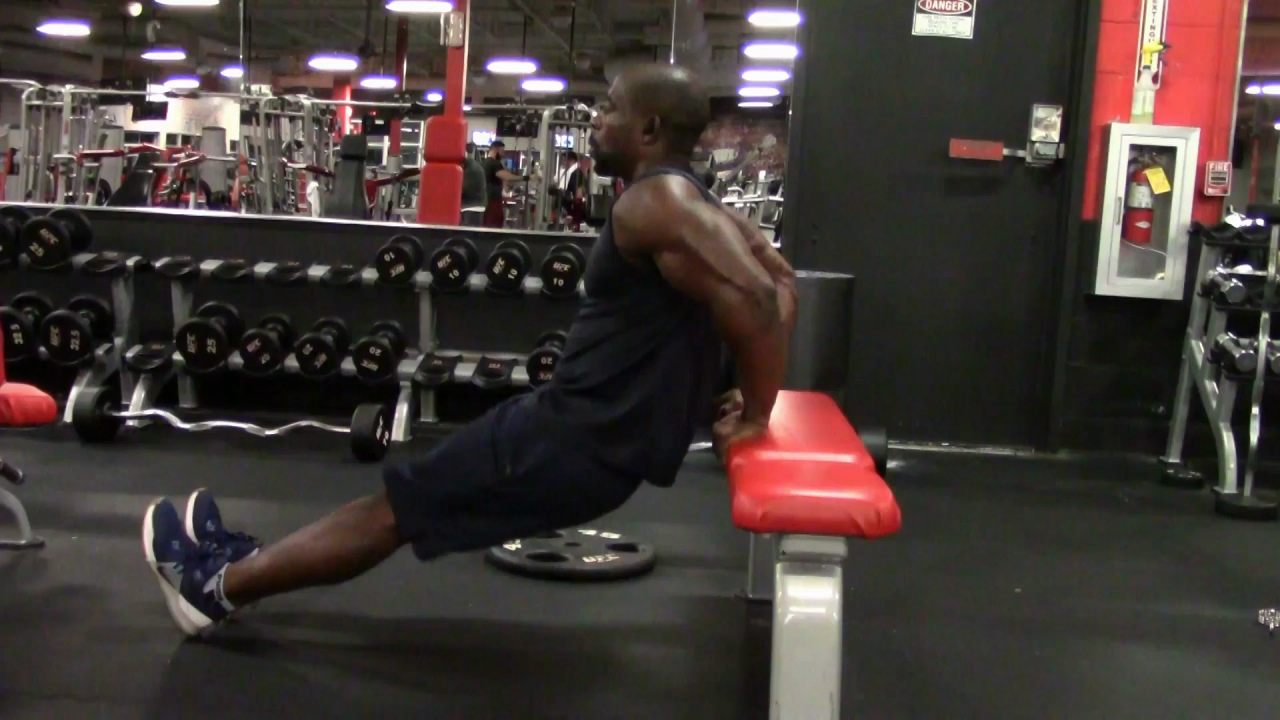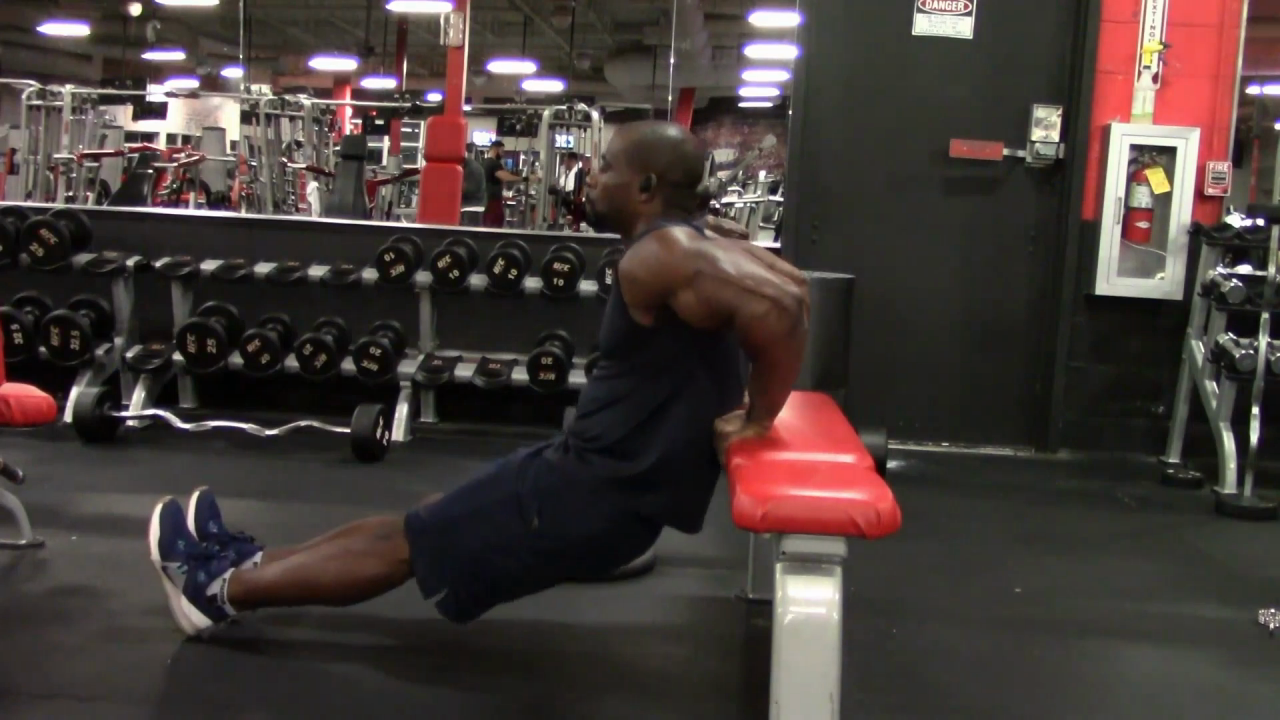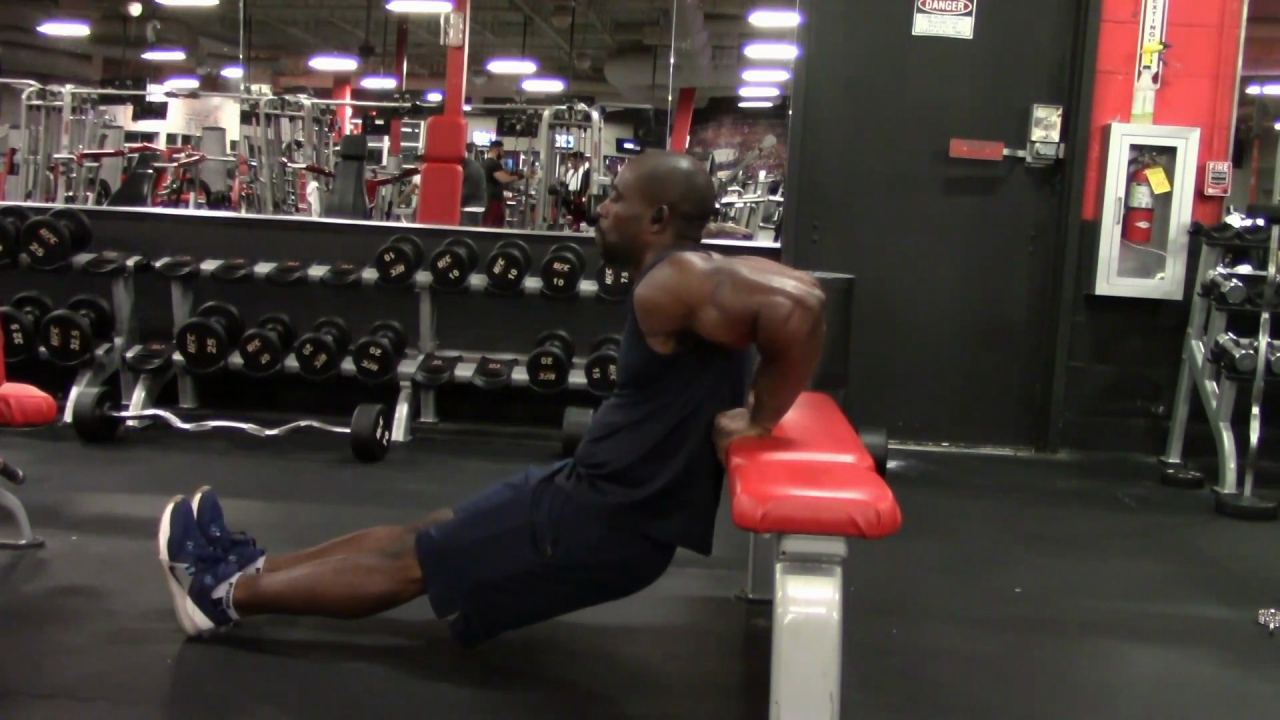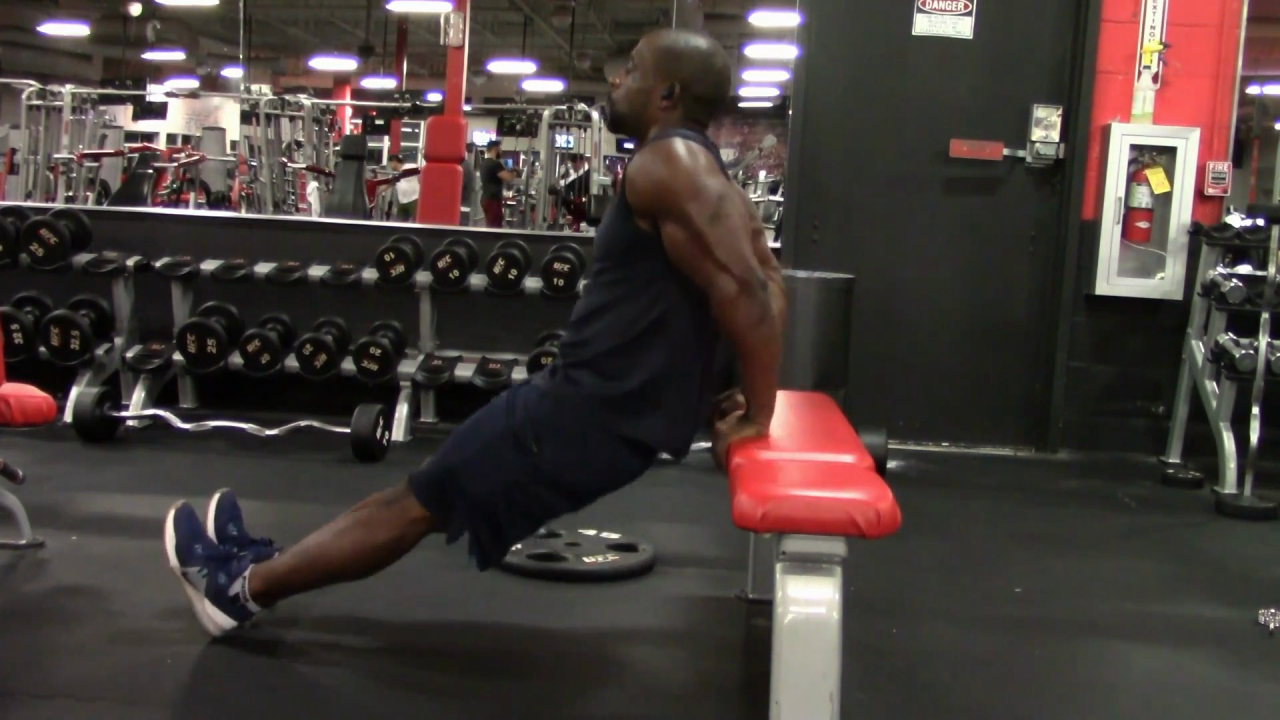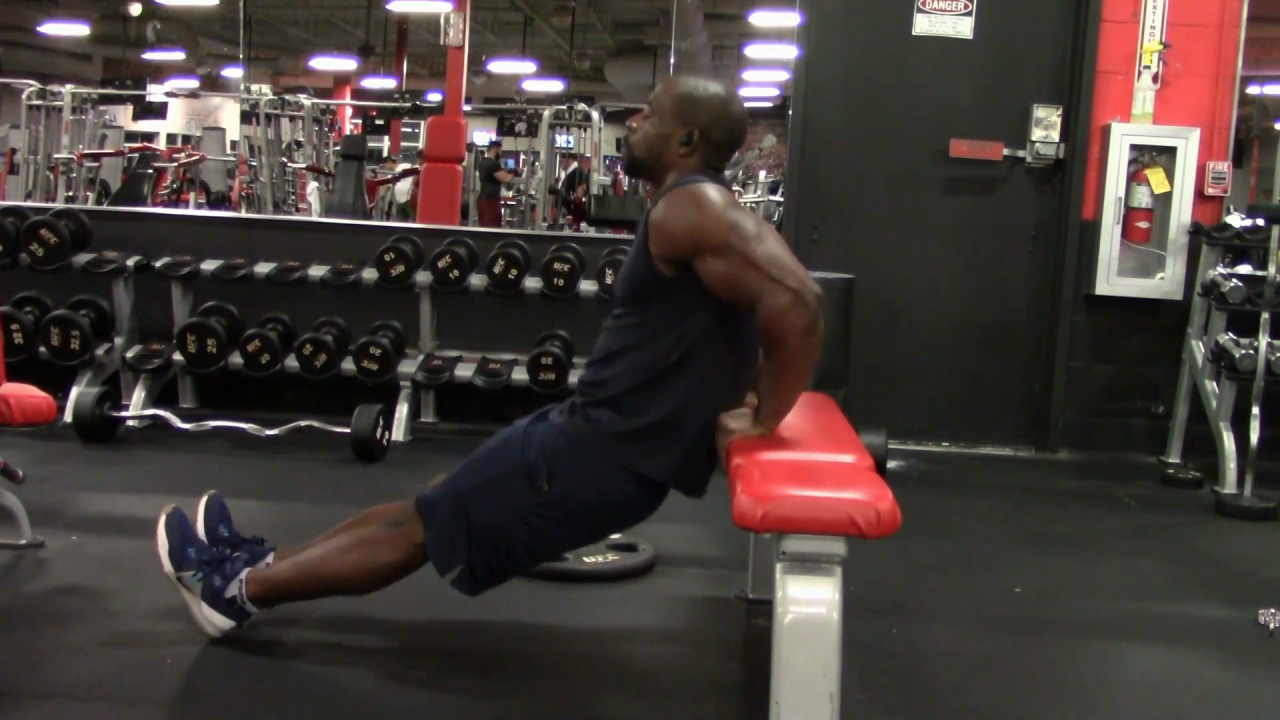
dt=0.7s
person 1, frame 1
left shoulder: (654, 202)
right shoulder: (690, 203)
left elbow: (752, 299)
right elbow: (780, 282)
left wrist: (756, 416)
right wrist: (751, 392)
left hip: (581, 441)
right hip: (593, 426)
left knee: (398, 507)
right knee: (409, 492)
left ankle: (216, 587)
right ankle: (245, 562)
person 1, frame 2
left shoulder: (658, 256)
right shoulder: (692, 249)
left elbow: (778, 309)
right elbow: (796, 289)
left wrist: (758, 421)
right wrist: (751, 396)
left hip: (604, 493)
right hip: (602, 468)
left knee: (406, 545)
right knee: (424, 521)
left ankle: (219, 590)
right ankle: (248, 563)
person 1, frame 3
left shoulder: (671, 285)
right shoulder: (702, 276)
left elbow: (800, 311)
right elbow: (801, 291)
left wrist: (758, 421)
right wrist: (755, 404)
left hip: (612, 522)
right hip: (602, 488)
left knee: (413, 563)
right knee: (433, 531)
left ankle: (225, 593)
right ankle: (250, 567)
person 1, frame 4
left shoulder: (669, 164)
right shoulder: (694, 170)
left elbow: (744, 293)
right elbow: (766, 280)
left wrist: (758, 420)
right wrist: (747, 399)
left hip: (593, 412)
right hip: (604, 398)
left knee: (419, 505)
right knee: (430, 490)
left ankle: (243, 588)
right ankle: (265, 565)
person 1, frame 5
left shoulder: (691, 210)
right shoulder: (706, 209)
left elbow: (794, 303)
right elbow: (778, 304)
left wrist: (765, 422)
right wrist: (752, 399)
left hip: (608, 452)
right hip: (606, 430)
left knee: (423, 526)
right knee: (431, 507)
left ankle: (239, 589)
right ankle: (264, 564)
